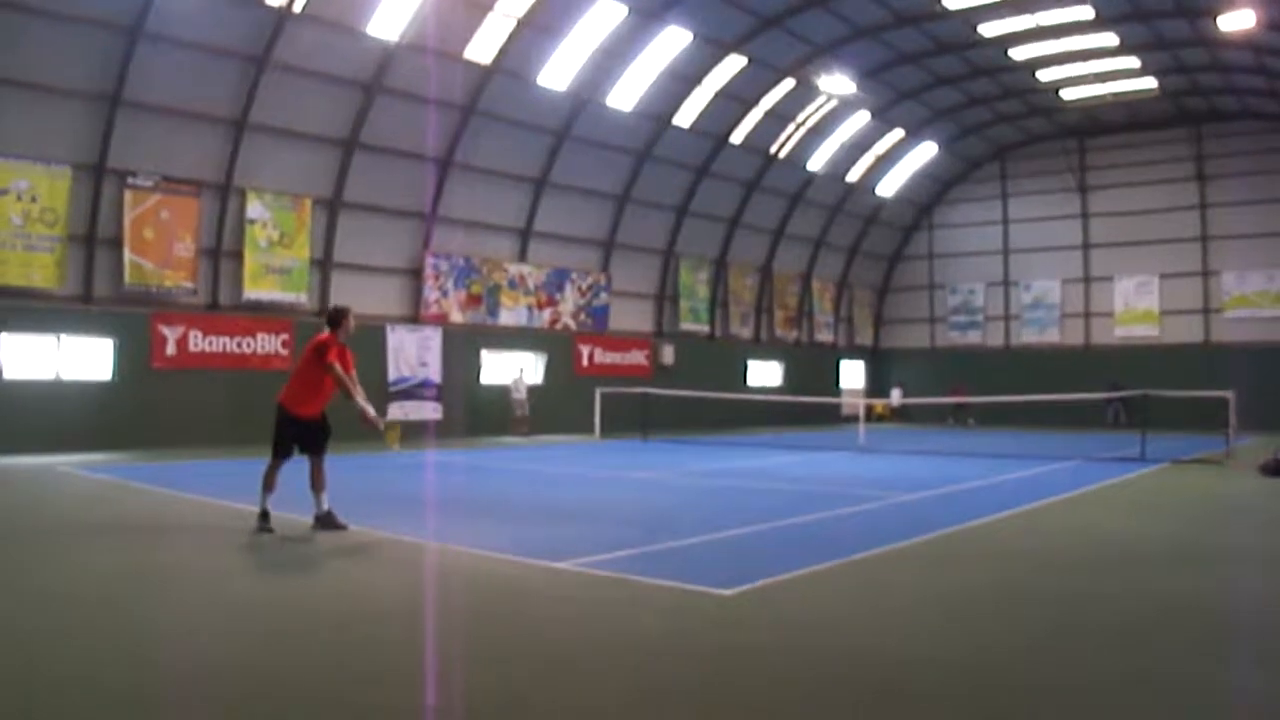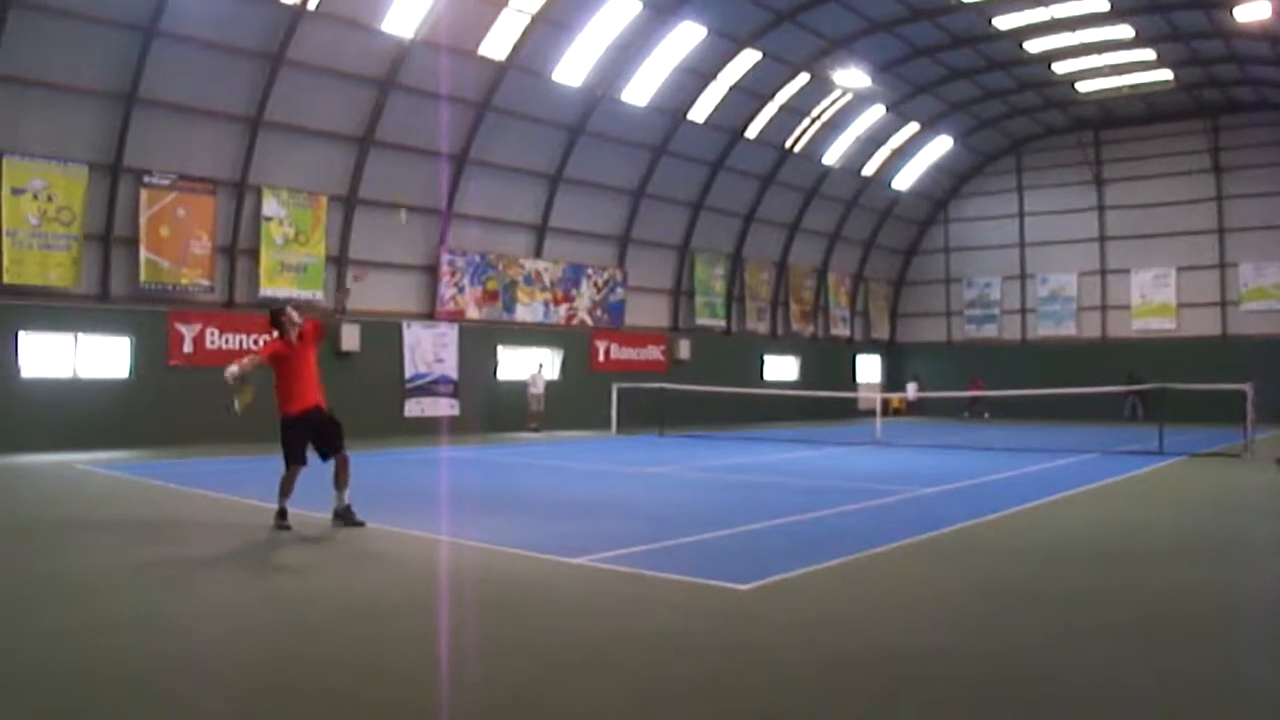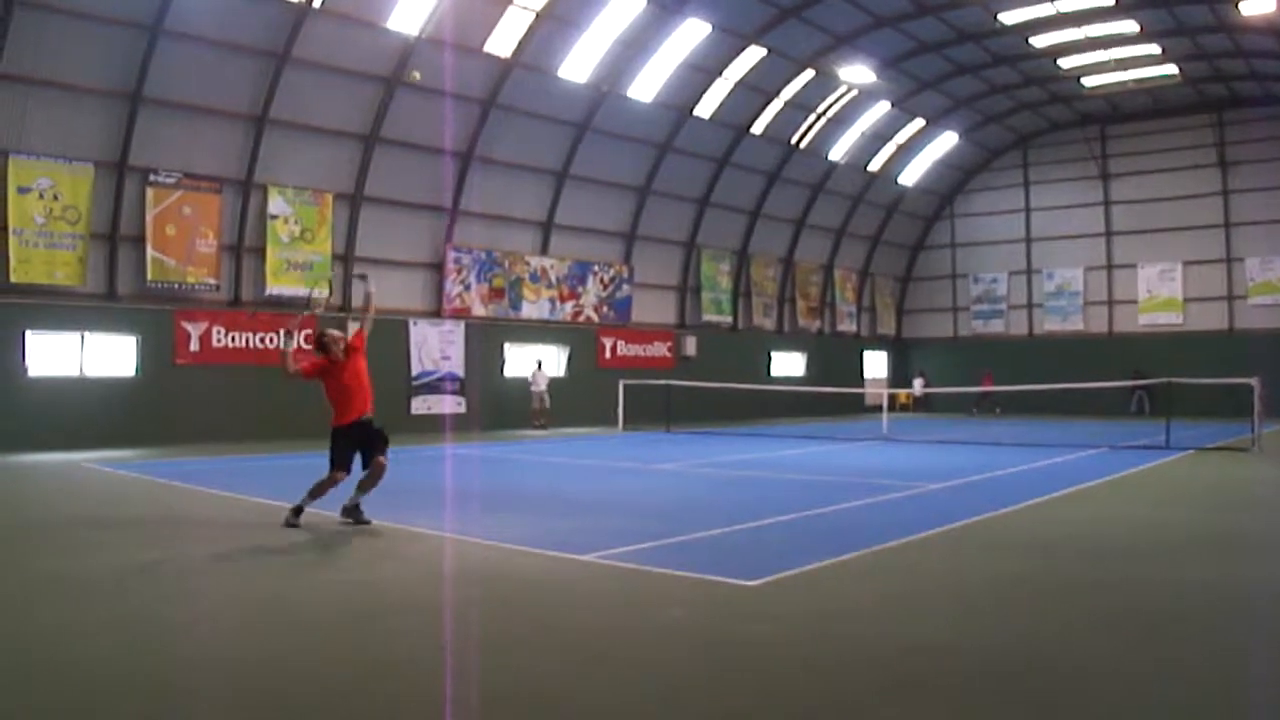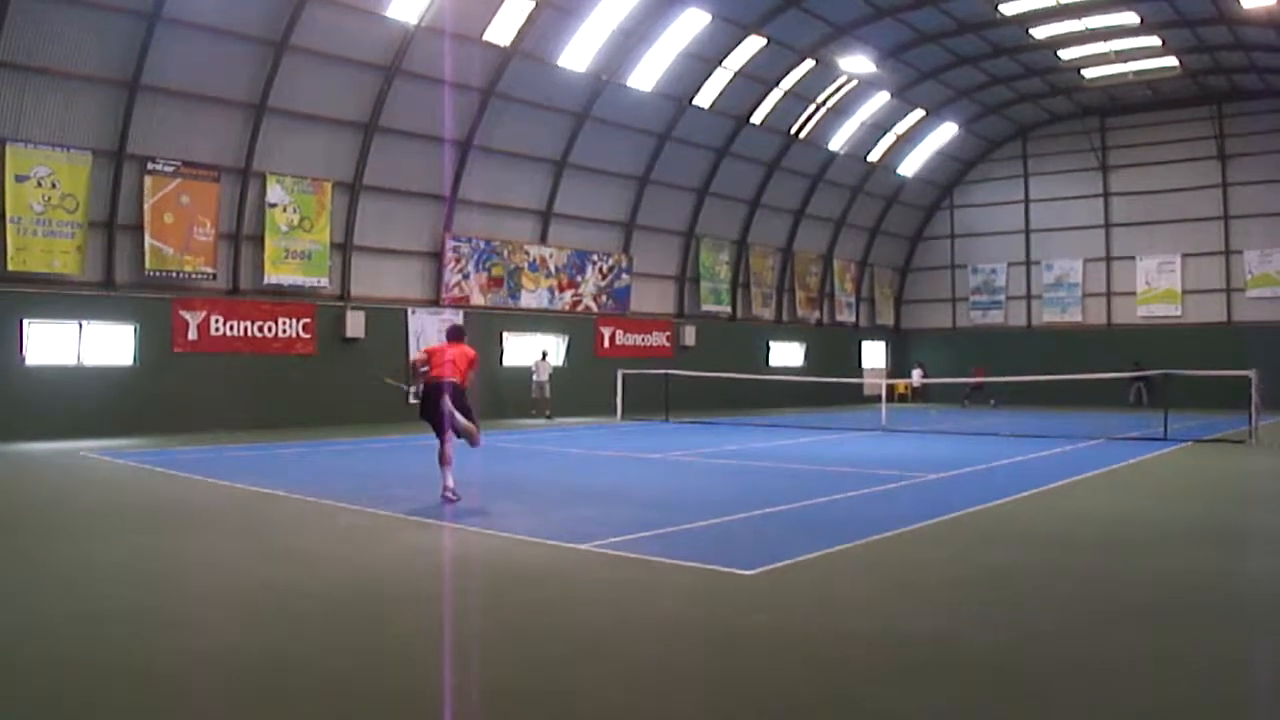
dt=0.7s
person 1, frame 1
left shoulder: (344, 351)
right shoulder: (325, 344)
left elbow: (354, 384)
right elbow: (340, 380)
left wrist: (370, 411)
right wrist: (363, 407)
left hip: (315, 414)
right hip: (292, 411)
left knee: (318, 460)
right knee: (278, 461)
left ankle: (323, 513)
right ankle: (264, 512)
person 1, frame 2
left shoulder: (310, 333)
right shoulder: (275, 347)
left elbow: (336, 314)
right elbow: (253, 360)
right wrist: (234, 368)
left hip: (318, 409)
right hip: (293, 416)
left knee: (342, 457)
right knee: (294, 468)
left ankle: (343, 509)
right ankle: (281, 511)
person 1, frame 3
left shoulder: (354, 348)
right shoulder: (322, 365)
left elbow: (367, 316)
right elbow: (291, 370)
left wrist: (369, 293)
right wrist: (289, 343)
left hip: (365, 423)
right hip: (343, 428)
left knee: (380, 464)
right knee: (336, 477)
left ankle: (353, 504)
right ankle: (299, 507)
person 1, frame 4
left shoulder: (433, 349)
right shoulder: (470, 353)
left elbow: (415, 361)
right elbow: (465, 381)
left wrist: (420, 377)
left hip: (429, 392)
right hip: (451, 388)
left knee: (445, 441)
right knee: (473, 438)
left ankle: (448, 488)
right ankle: (455, 415)
